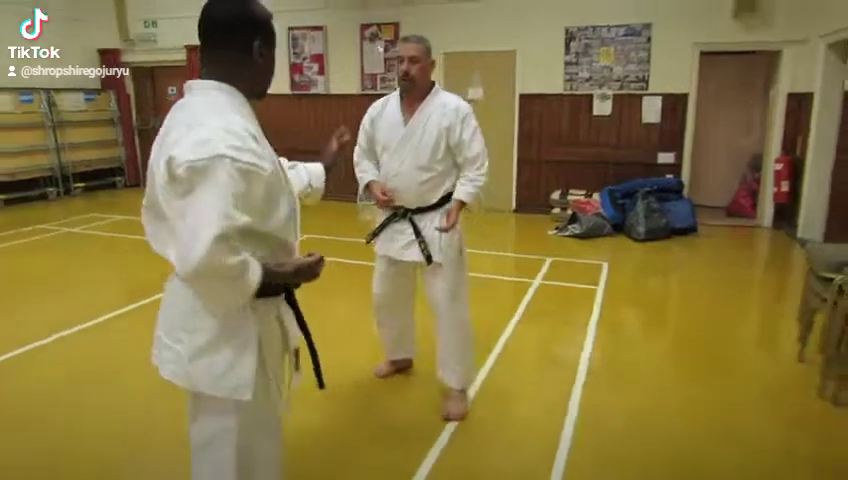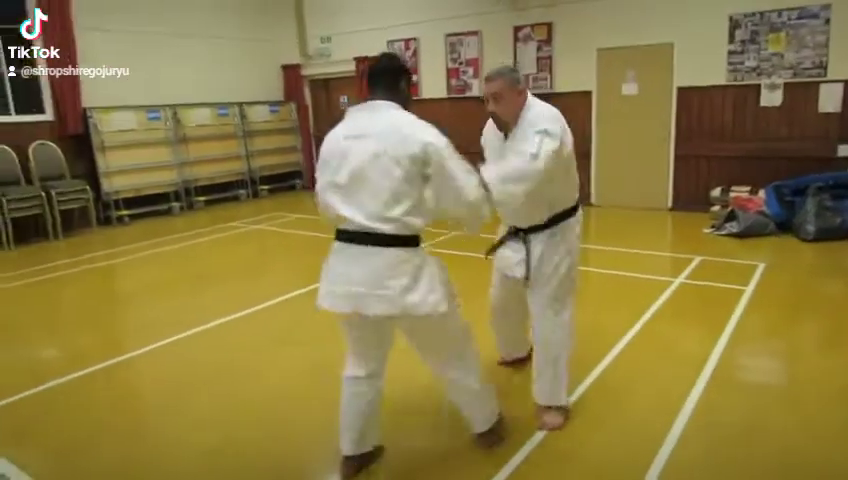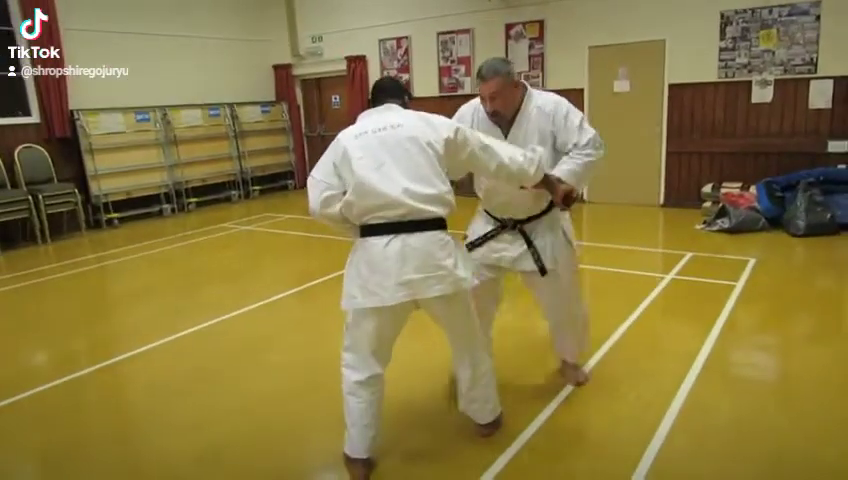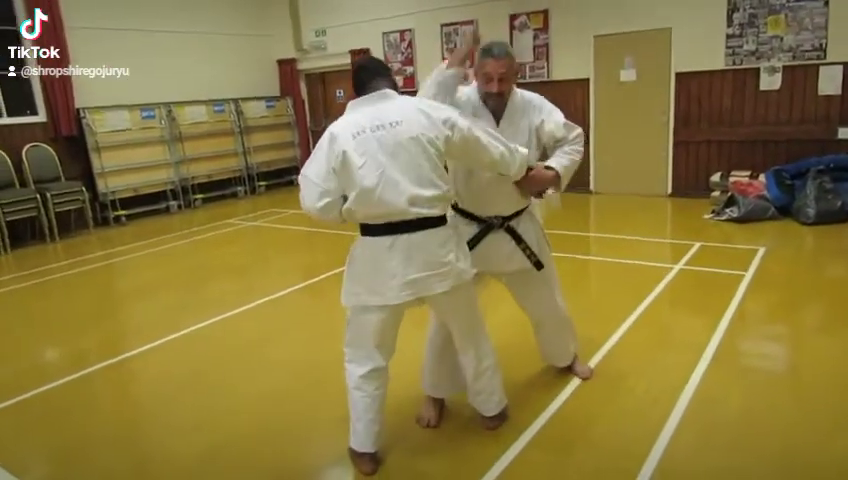
dt=0.7s
person 1, frame 1
left shoulder: (198, 113)
right shoulder: (222, 136)
left elbow: (265, 180)
right elbow: (204, 260)
left wrist: (321, 167)
right wrist: (282, 276)
left hip: (213, 313)
right hip: (229, 323)
person 1, frame 2
left shoulder: (336, 135)
right shoulder: (418, 133)
left elbow: (326, 194)
right elbow: (467, 198)
right wrist: (480, 218)
left hip: (349, 262)
right hip: (400, 267)
left knee: (363, 365)
right knee: (453, 353)
right ankle: (486, 426)
person 1, frame 3
left shoulder: (346, 138)
right shoulder: (434, 125)
left elbow: (321, 202)
right elbow: (500, 158)
right wrist: (550, 182)
left hip: (376, 257)
right hip: (432, 249)
left knee: (362, 360)
right knee: (467, 340)
right ankle: (485, 415)
person 1, frame 4
left shoulder: (339, 132)
right shoulder: (429, 113)
left elbow: (317, 202)
right elbow: (489, 150)
right wrist: (524, 170)
left hip: (378, 256)
right hip: (435, 245)
left knee: (366, 356)
right knee: (469, 333)
right ankle: (491, 409)
person 2, frame 1
left shoulder: (454, 109)
right shoulder: (379, 110)
left elbow: (476, 165)
right elbow: (362, 155)
left wrist: (459, 203)
right wrist: (373, 185)
left hip: (437, 220)
right hip: (394, 220)
left knee: (449, 303)
right knee: (387, 296)
left ankle: (457, 385)
right ankle: (400, 356)
person 2, frame 2
left shoulder: (546, 120)
right shoulder: (493, 128)
left elbow: (532, 168)
left wrist: (481, 179)
right wrist: (485, 185)
left hip: (553, 232)
right hip: (516, 233)
left knee: (549, 314)
right knee: (503, 301)
left ankle: (552, 400)
right ankle: (518, 351)
person 2, frame 3
left shoulder: (552, 108)
right shoulder: (470, 114)
left elbow: (590, 146)
left wrist: (557, 181)
left hip: (543, 225)
right hip: (491, 224)
left knee: (562, 300)
right knee: (471, 293)
left ankle: (569, 359)
person 2, frame 4
left shoulder: (533, 107)
right shoulder: (457, 102)
left elbow: (572, 140)
left wrist: (552, 172)
right wrist: (454, 63)
left hip: (518, 227)
right hip: (466, 229)
left knee: (545, 300)
left ankle: (565, 357)
right ankle: (435, 395)
